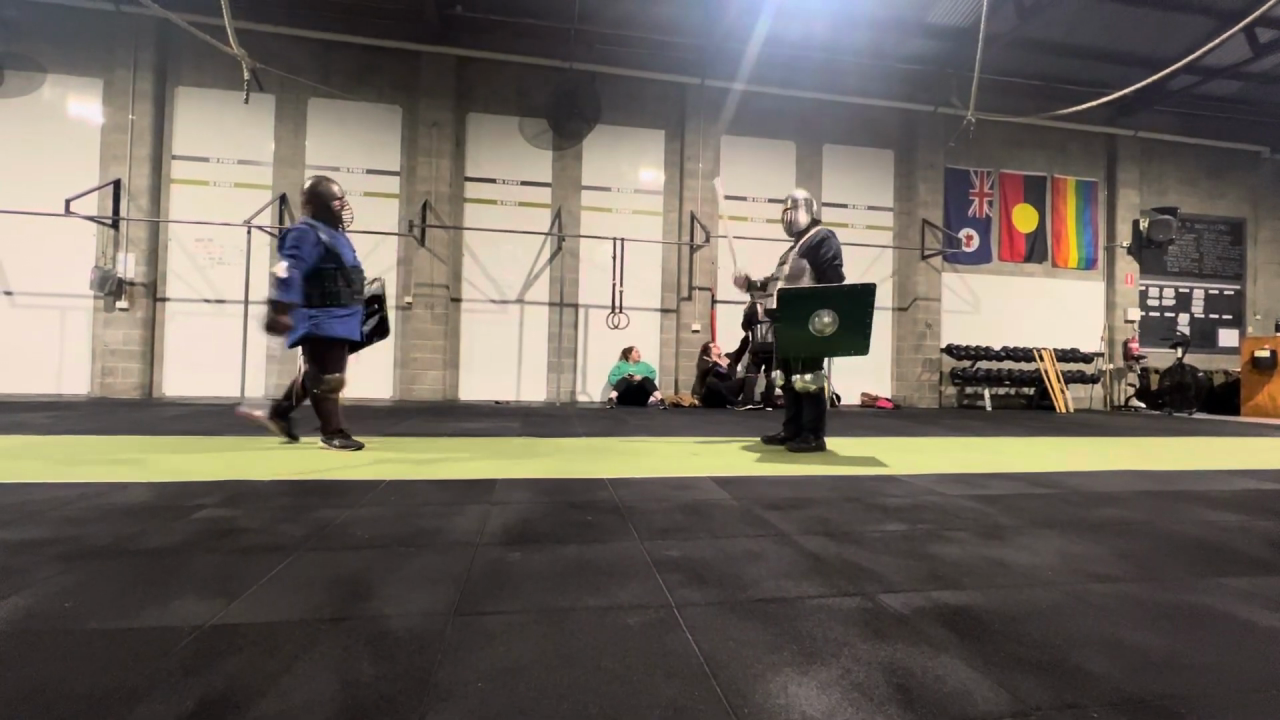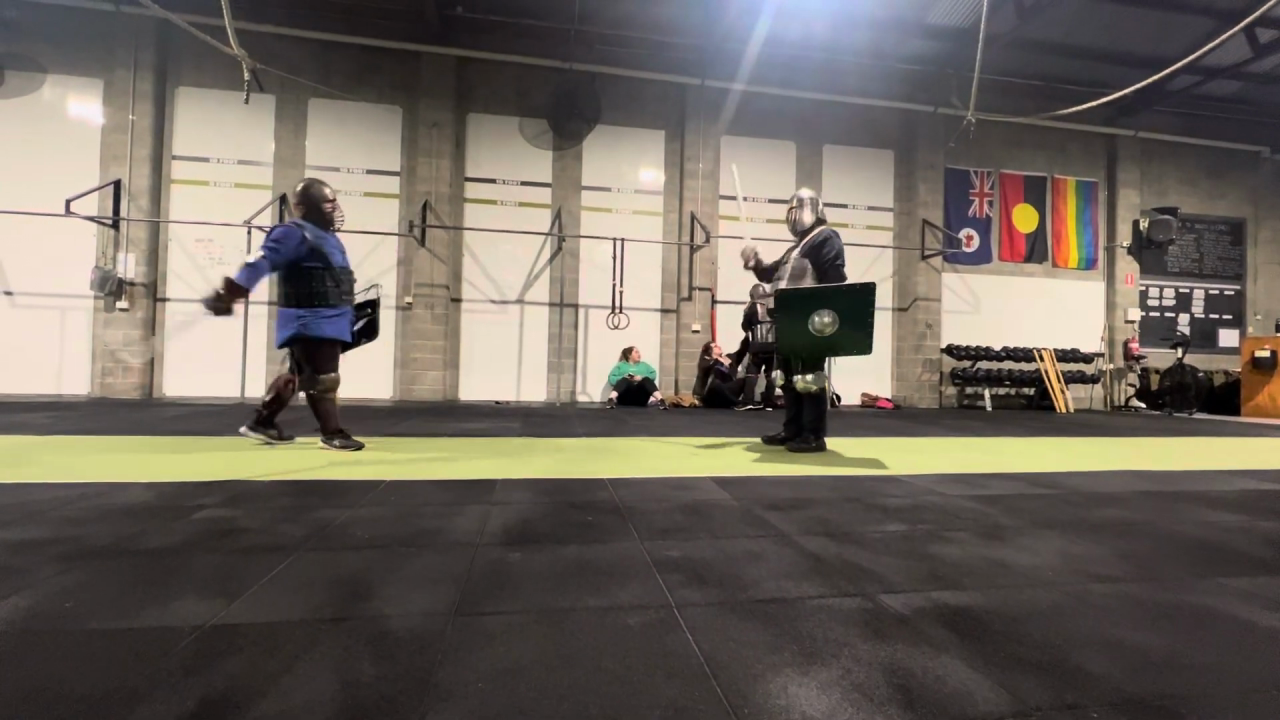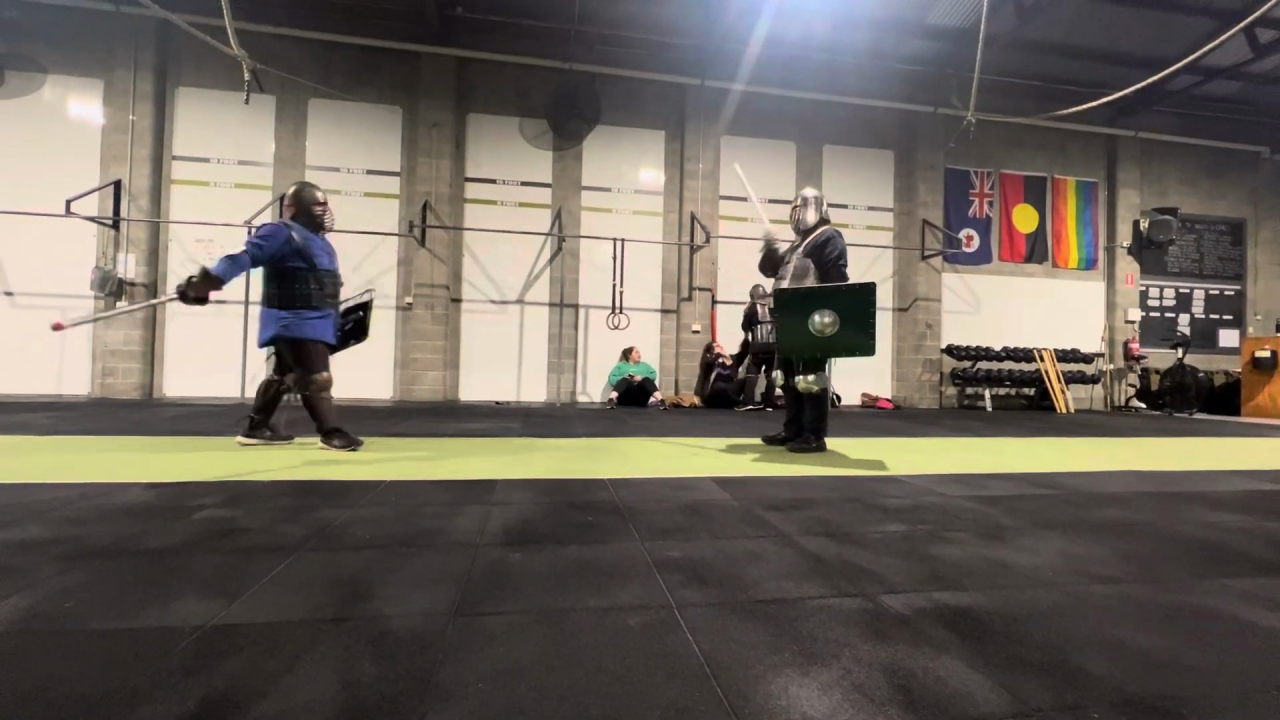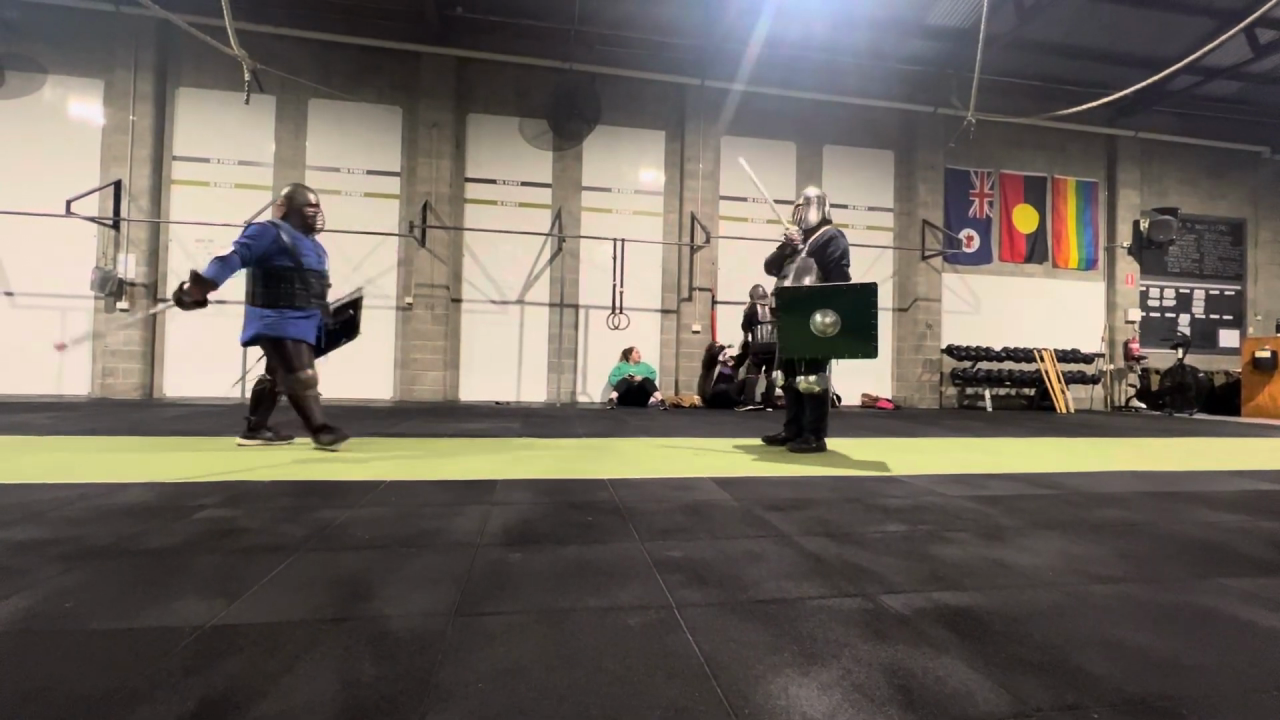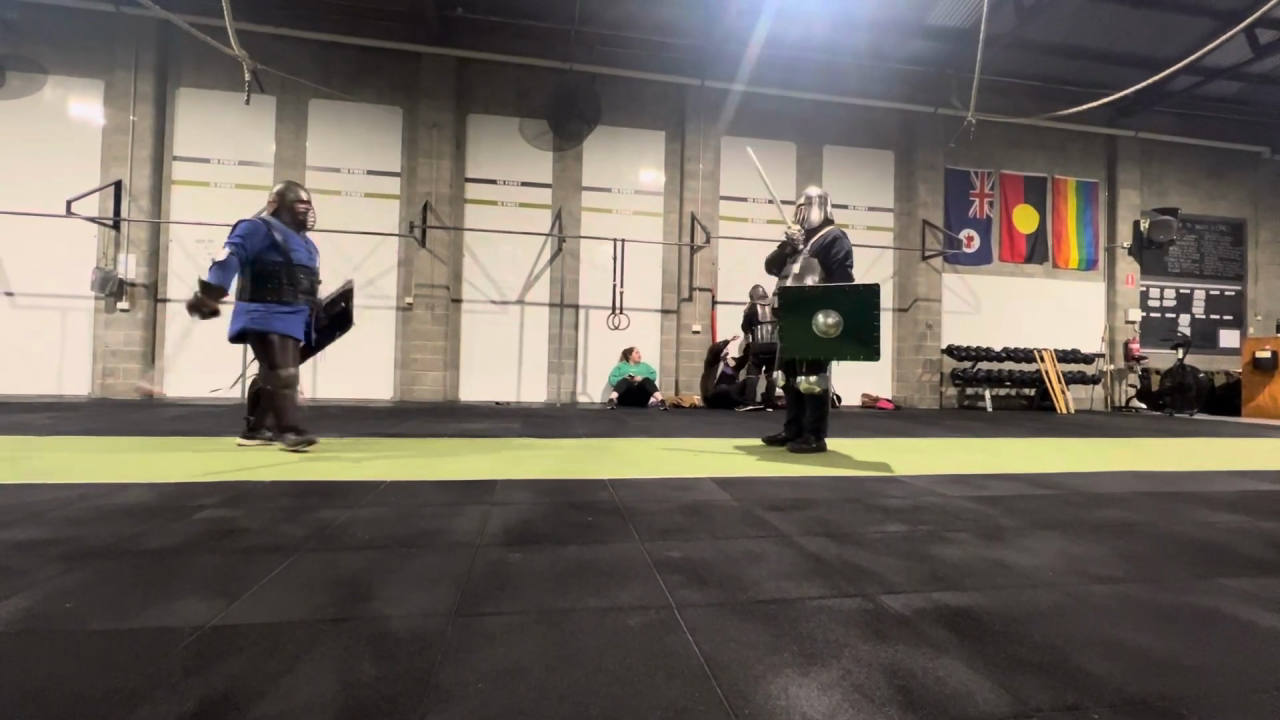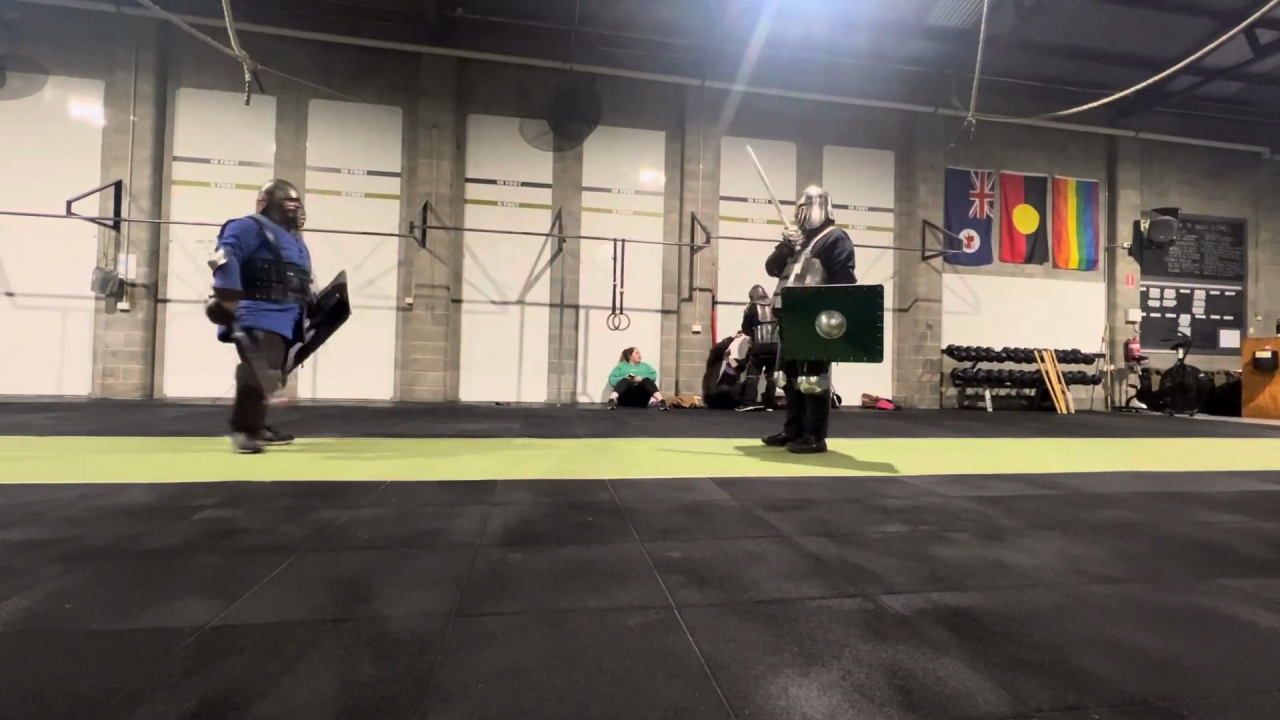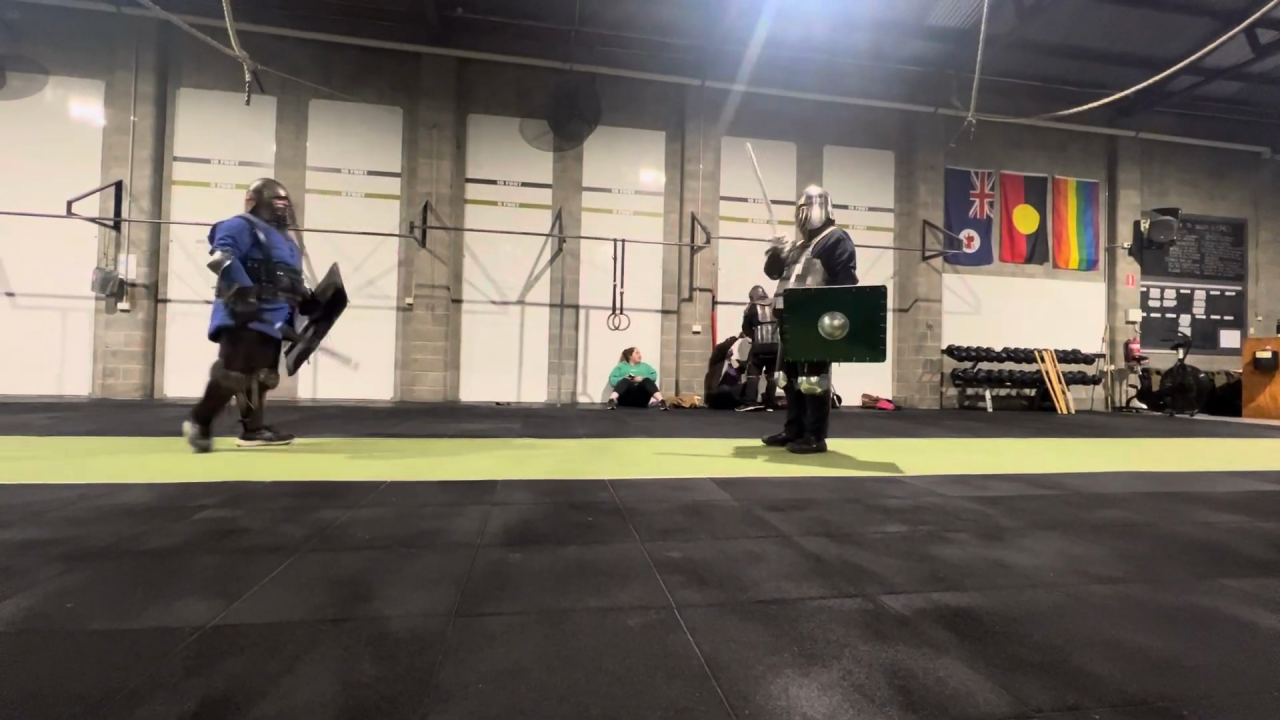
dt=0.1s
person 1, frame 1
left shoulder: (332, 234)
right shoulder: (308, 234)
right elbow: (289, 271)
left wrist: (361, 306)
right wrist: (282, 309)
left hip: (336, 319)
right hip: (323, 320)
left knee: (318, 374)
right knee: (328, 376)
left ankle: (278, 414)
right ankle: (333, 434)
person 1, frame 2
left shoulder: (324, 235)
right shoulder: (294, 233)
right elbow: (261, 262)
left wrist: (347, 309)
right wrist: (231, 291)
left hip: (327, 320)
right hip: (311, 320)
left knee: (300, 375)
right knee: (323, 377)
left ankle: (261, 423)
right ankle: (333, 434)
person 1, frame 3
left shoulder: (319, 242)
right shoulder: (282, 234)
right elbow: (244, 256)
left wrist: (335, 318)
right wrist: (206, 281)
left hip: (315, 323)
right hip: (294, 321)
left knee: (285, 376)
right knee: (315, 377)
left ankle: (256, 428)
right ankle: (332, 433)
person 1, frame 4
left shoulder: (309, 243)
right shoulder: (270, 233)
right elbow: (234, 257)
left wrist: (322, 317)
right wrist: (200, 285)
left hip: (299, 322)
right hip: (279, 321)
left knee: (277, 376)
right knee: (300, 375)
left ankle: (255, 429)
right ankle: (320, 429)
person 1, frame 5
left shoulder: (302, 241)
right shoulder: (259, 229)
left elbow: (304, 284)
right elbow: (229, 258)
right wrist: (210, 293)
left hip: (290, 319)
right hip: (266, 316)
left knee: (272, 375)
right knee: (282, 372)
left ankle: (255, 428)
right ankle: (288, 429)
person 1, frame 6
left shoulder: (292, 238)
right shoulder: (250, 228)
left elbow: (296, 281)
right elbow: (225, 258)
right wrist: (225, 298)
left hip: (282, 317)
right hip: (257, 315)
left knee: (270, 374)
right knee: (258, 371)
left ankle: (255, 429)
right ankle: (242, 428)
person 1, frame 7
left shoulder: (282, 238)
right shoulder: (240, 227)
left elbow: (288, 279)
right elbow: (223, 259)
left wrist: (306, 302)
right wrist: (243, 296)
left hip: (270, 318)
right hip: (243, 316)
left knee: (263, 375)
right knee: (234, 371)
left ankle: (253, 429)
right ankle: (199, 423)
person 2, frame 1
left shoulder: (822, 238)
right shoulder: (795, 247)
left elbow: (833, 278)
right elbow: (782, 281)
right wrist: (752, 284)
left knee: (808, 376)
right knee: (788, 377)
left ankle: (814, 436)
right ankle: (792, 430)
person 2, frame 2
left shoulder: (825, 238)
right shoulder: (797, 246)
left elbow: (835, 279)
right elbow: (776, 275)
right wrist: (755, 263)
left knee: (809, 376)
right knee: (788, 377)
left ankle: (814, 436)
right ankle: (792, 430)
person 2, frame 3
left shoulder: (828, 238)
right shoulder: (796, 244)
left elbow: (837, 279)
right elbow: (768, 269)
right wrist: (771, 249)
left knee: (810, 376)
right knee: (789, 376)
left ankle: (815, 436)
right ankle: (793, 430)
person 2, frame 4
left shoulder: (831, 238)
right shoulder: (798, 244)
left elbow: (839, 279)
right elbow: (773, 268)
right wrist: (787, 245)
left knee: (811, 377)
right knee: (789, 376)
left ankle: (815, 436)
right ankle: (793, 430)
person 2, frame 5
left shoulder: (834, 238)
right shoulder: (799, 242)
left elbow: (842, 279)
right elbow: (772, 267)
right wrist: (787, 245)
left knee: (812, 377)
right knee: (789, 376)
left ankle: (815, 436)
right ankle: (793, 430)
person 2, frame 6
left shoulder: (835, 239)
right shoulder: (799, 242)
left elbow: (844, 279)
right elbow: (772, 268)
right wrist: (785, 247)
left knee: (812, 377)
right knee: (790, 376)
left ankle: (815, 436)
right ankle: (793, 431)
person 2, frame 7
left shoulder: (836, 239)
right shoulder: (800, 244)
left elbow: (845, 280)
right elbow: (778, 271)
right wrist: (775, 254)
left knee: (813, 378)
right knee: (790, 376)
left ankle: (815, 437)
right ankle: (794, 431)
